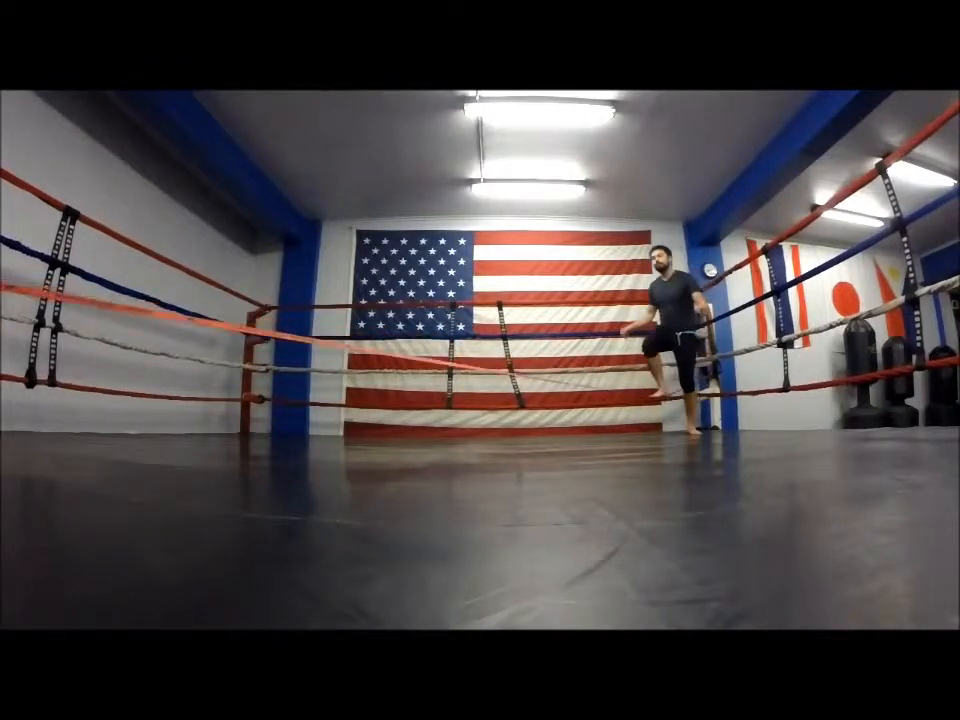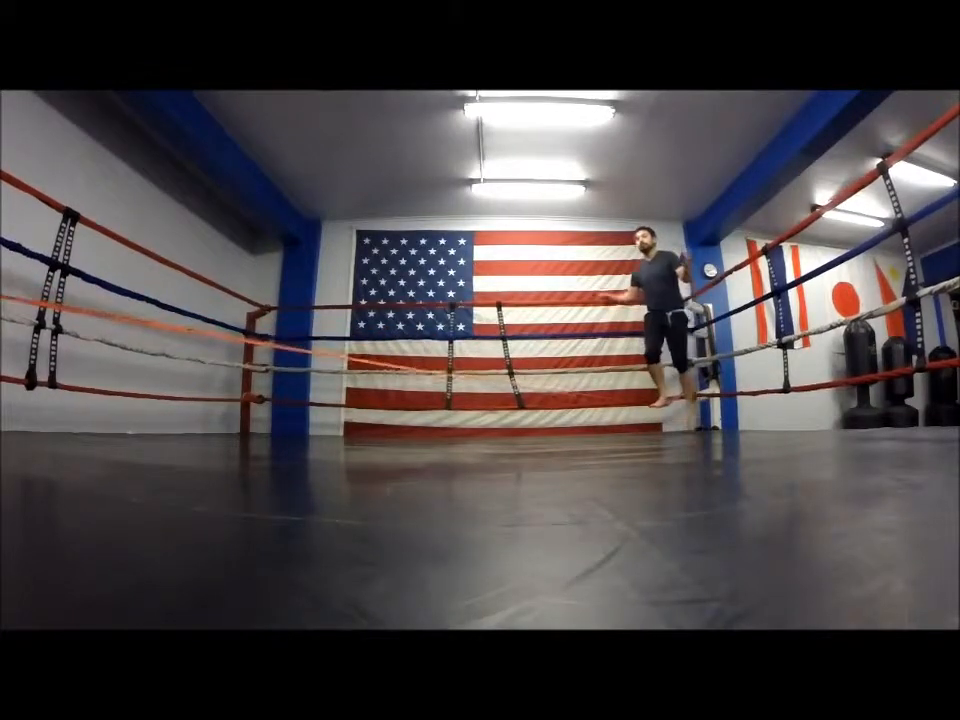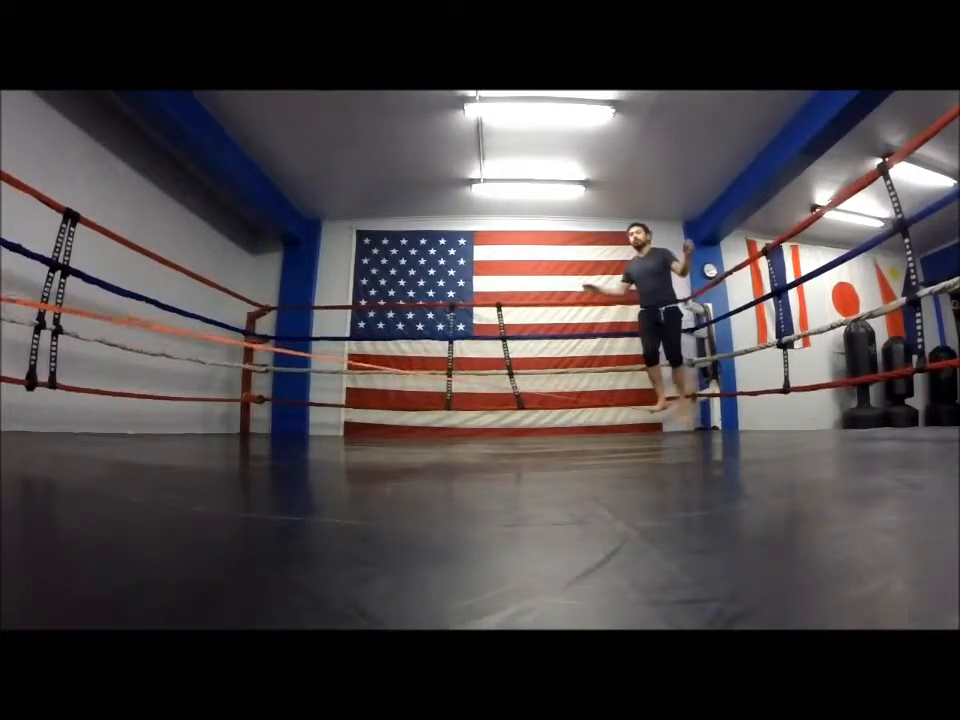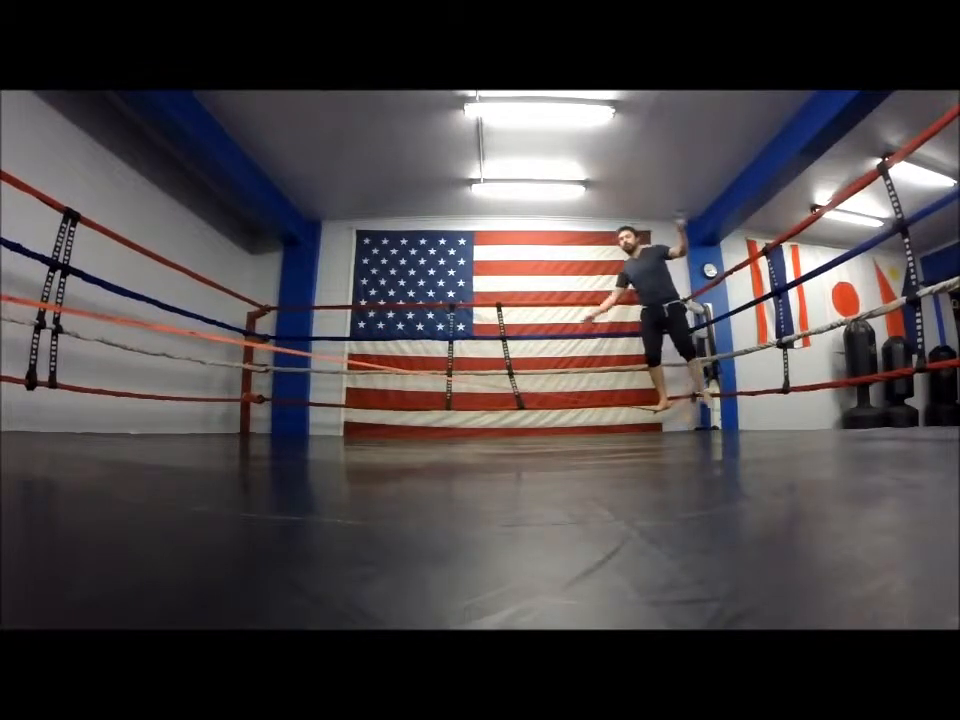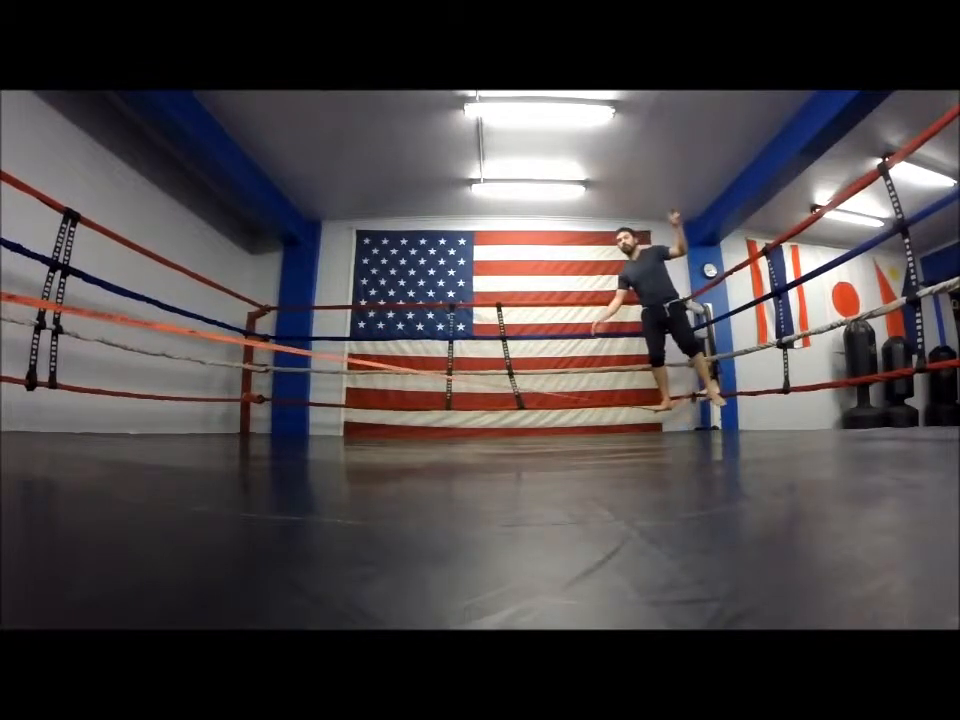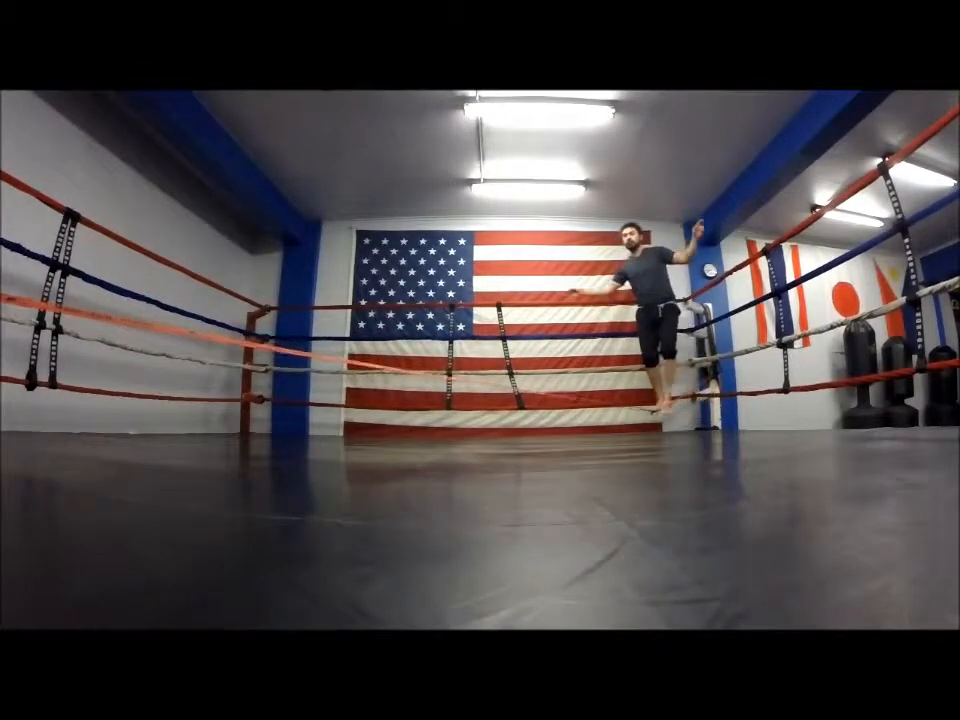
dt=0.3s
person 1, frame 1
left shoulder: (685, 279)
right shoulder: (654, 287)
left elbow: (700, 301)
right elbow: (650, 314)
left wrist: (704, 309)
right wrist: (633, 327)
left hip: (686, 334)
right hip: (665, 331)
left knee: (686, 380)
right knee: (649, 345)
left ankle: (691, 425)
right ankle: (662, 387)
person 1, frame 2
left shoulder: (669, 257)
right shoulder: (639, 269)
left elbow: (686, 278)
right elbow: (631, 296)
left wrist: (686, 268)
right wrist: (611, 297)
left hip: (675, 314)
right hip: (654, 315)
left knee: (680, 361)
right knee: (651, 355)
left ankle: (691, 406)
right ankle: (663, 395)
person 1, frame 3
left shoulder: (662, 254)
right shoulder: (632, 266)
left elbow: (682, 272)
right elbow: (621, 290)
left wrist: (687, 256)
right wrist: (597, 288)
left hip: (669, 310)
right hip: (647, 313)
left knee: (674, 355)
right knee: (650, 355)
left ankle: (683, 402)
right ankle: (661, 399)
person 1, frame 4
left shoulder: (655, 251)
right shoulder: (626, 269)
left elbow: (681, 251)
right elbow: (614, 297)
left wrist: (682, 232)
right wrist: (595, 312)
left hip: (672, 307)
right hip: (649, 313)
left knee: (687, 348)
right knee: (652, 356)
left ankle: (703, 393)
right ankle: (663, 400)
person 1, frame 5
left shoulder: (654, 253)
right shoulder: (625, 272)
left elbow: (680, 250)
right elbow: (619, 300)
left wrist: (677, 227)
right wrist: (602, 318)
left hip: (672, 307)
right hip: (650, 314)
left knee: (690, 345)
right knee: (655, 357)
left ankle: (711, 389)
right ankle: (666, 400)
person 1, frame 6
left shoulder: (657, 252)
right shoulder: (626, 267)
left elbow: (685, 258)
right elbow: (608, 289)
left wrist: (695, 239)
right wrist: (583, 291)
left hip: (666, 308)
right hip: (645, 312)
left knee: (668, 349)
right knee: (649, 356)
left ankle: (667, 398)
right ankle: (661, 399)
